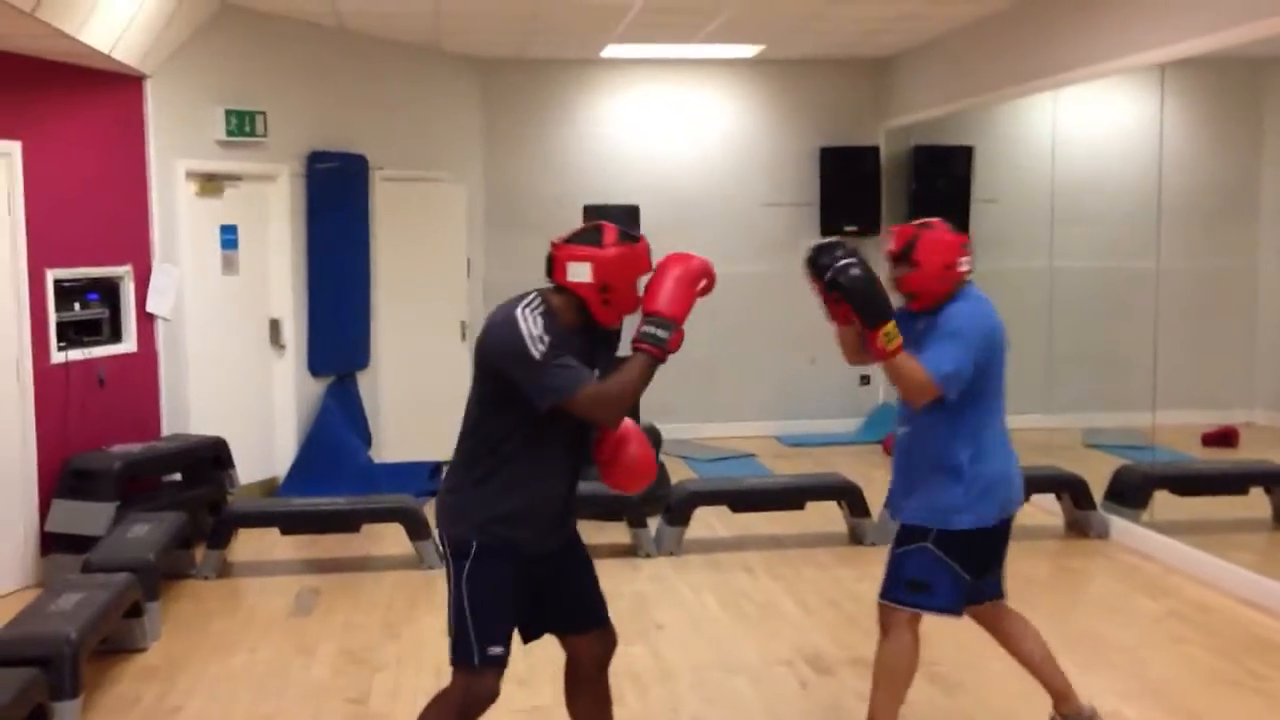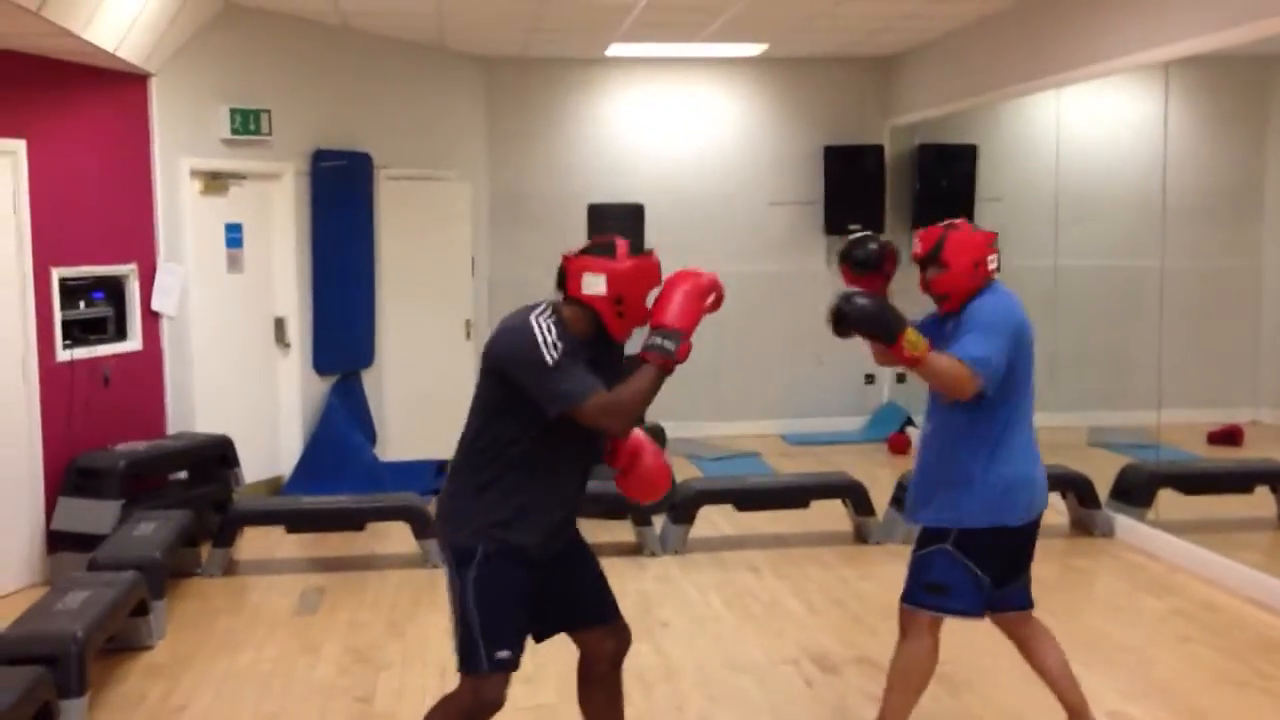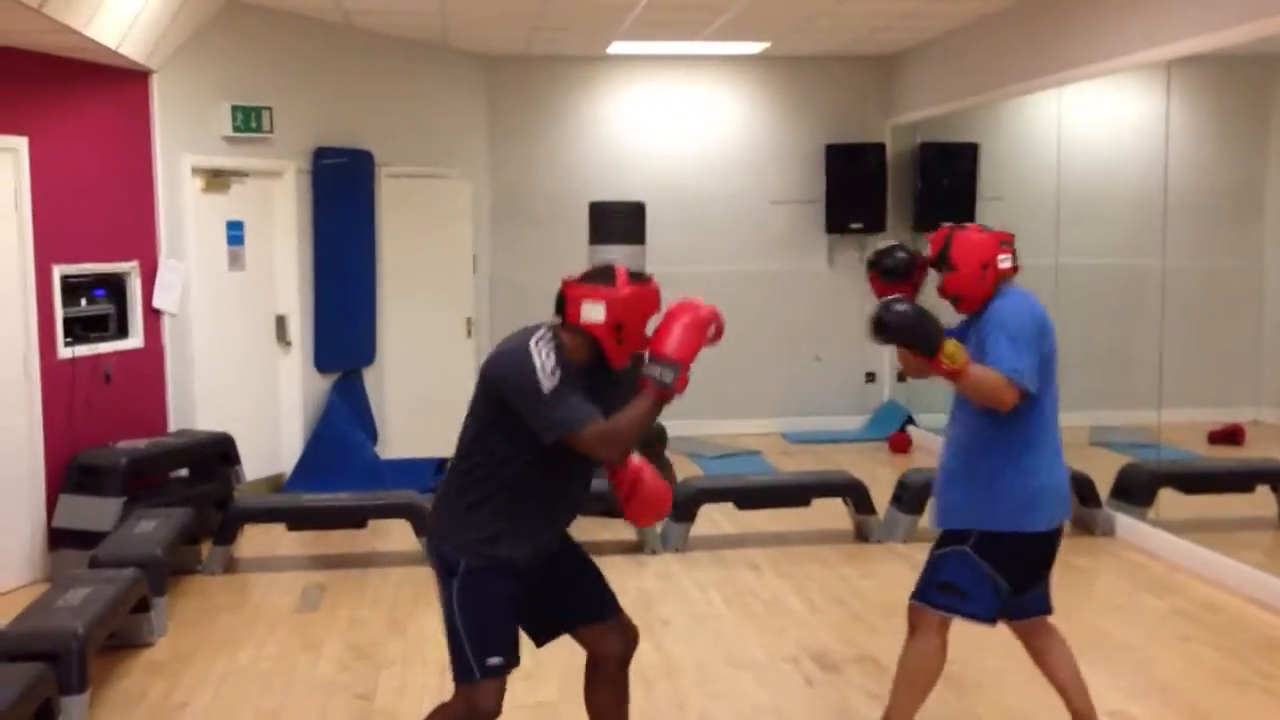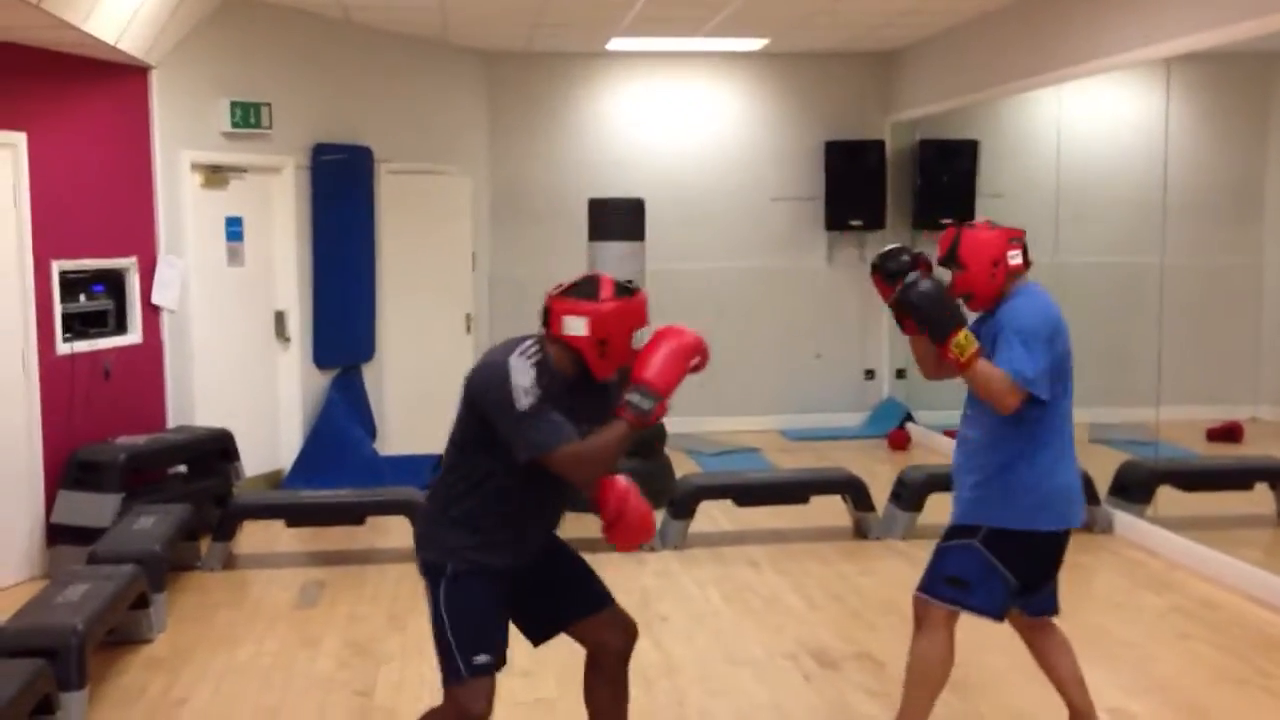
dt=0.1s
person 1, frame 1
left shoulder: (966, 318)
right shoulder: (928, 312)
left elbow: (918, 391)
right elbow: (857, 353)
left wrist: (880, 323)
right wrist: (840, 301)
left hip: (952, 498)
right hip: (979, 490)
left knee: (897, 612)
right knee: (987, 607)
person 1, frame 2
left shoulder: (992, 311)
right shoulder: (960, 314)
left elbow: (962, 382)
right elbow: (889, 357)
left wrist: (898, 333)
right wrist: (871, 295)
left hip: (977, 498)
right hip: (1007, 494)
left knee: (919, 617)
right knee: (1012, 615)
person 1, frame 3
left shoulder: (1012, 313)
right shoulder: (989, 315)
left elbow: (1003, 394)
right elbow: (917, 367)
left wrist: (940, 349)
right wrist: (901, 303)
left hip: (1000, 503)
right hip: (1030, 499)
left knee: (928, 616)
right knee: (1029, 620)
person 1, frame 4
left shoulder: (1027, 313)
right shoulder: (1006, 312)
left elbow: (1007, 396)
right elbow: (935, 369)
left wrist: (955, 334)
right wrist: (910, 313)
left hip: (1011, 500)
right hip: (1040, 498)
left knee: (933, 611)
right knee: (1031, 619)
person 2, frame 1
left shoulder: (593, 325)
right shoulder: (519, 328)
right elbow: (600, 406)
left wrist: (616, 430)
right wrist: (660, 328)
left hip: (548, 523)
right hip: (487, 528)
left knee: (593, 648)
person 2, frame 2
left shoulder: (600, 339)
right shoulder: (528, 338)
right elbow: (608, 416)
left wrist: (628, 445)
right wrist: (669, 339)
left hip: (548, 531)
right hip: (486, 534)
left knee: (607, 645)
person 2, frame 3
left shoulder: (599, 362)
right shoulder: (526, 361)
left elbow: (603, 438)
right elbow: (605, 441)
left wrist: (627, 468)
right wrist: (665, 371)
left hip: (538, 540)
right hip: (478, 546)
left knee: (615, 643)
person 2, frame 4
left shoulder: (585, 373)
right shoulder: (510, 374)
right elbow: (576, 466)
left wrist: (608, 484)
right wrist: (647, 395)
left hip: (529, 544)
right hip: (465, 553)
left knee: (615, 637)
